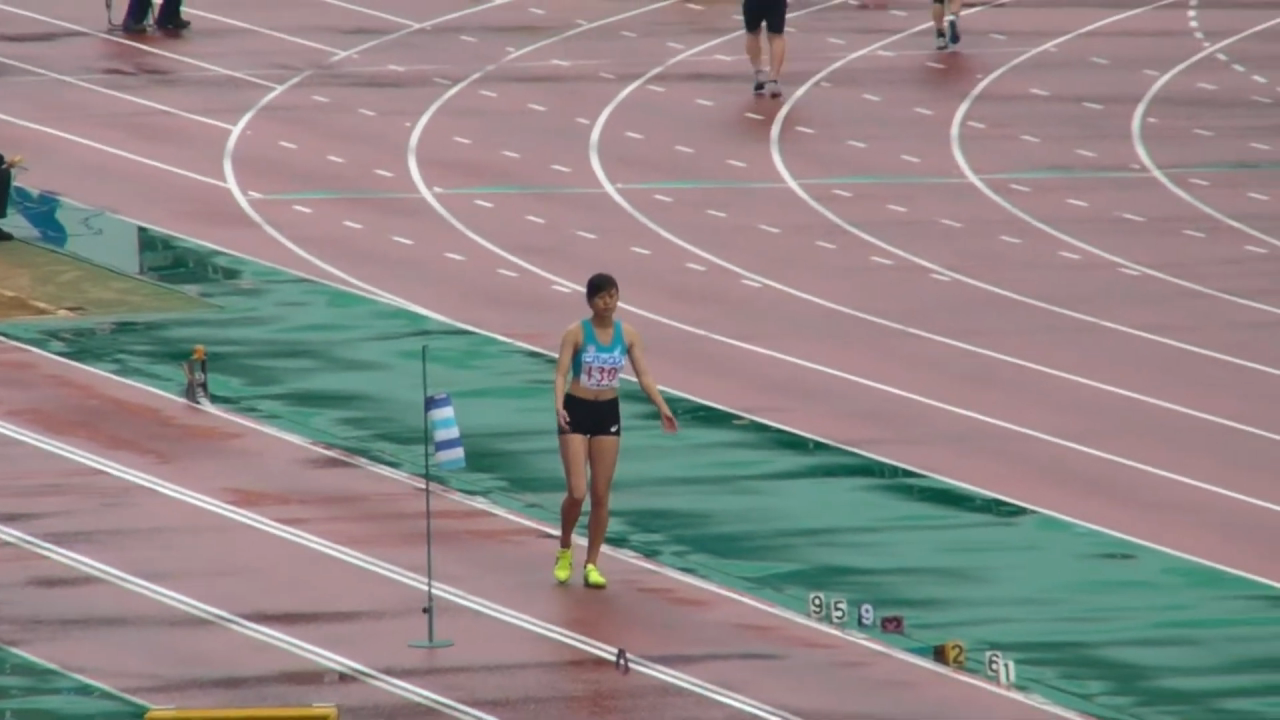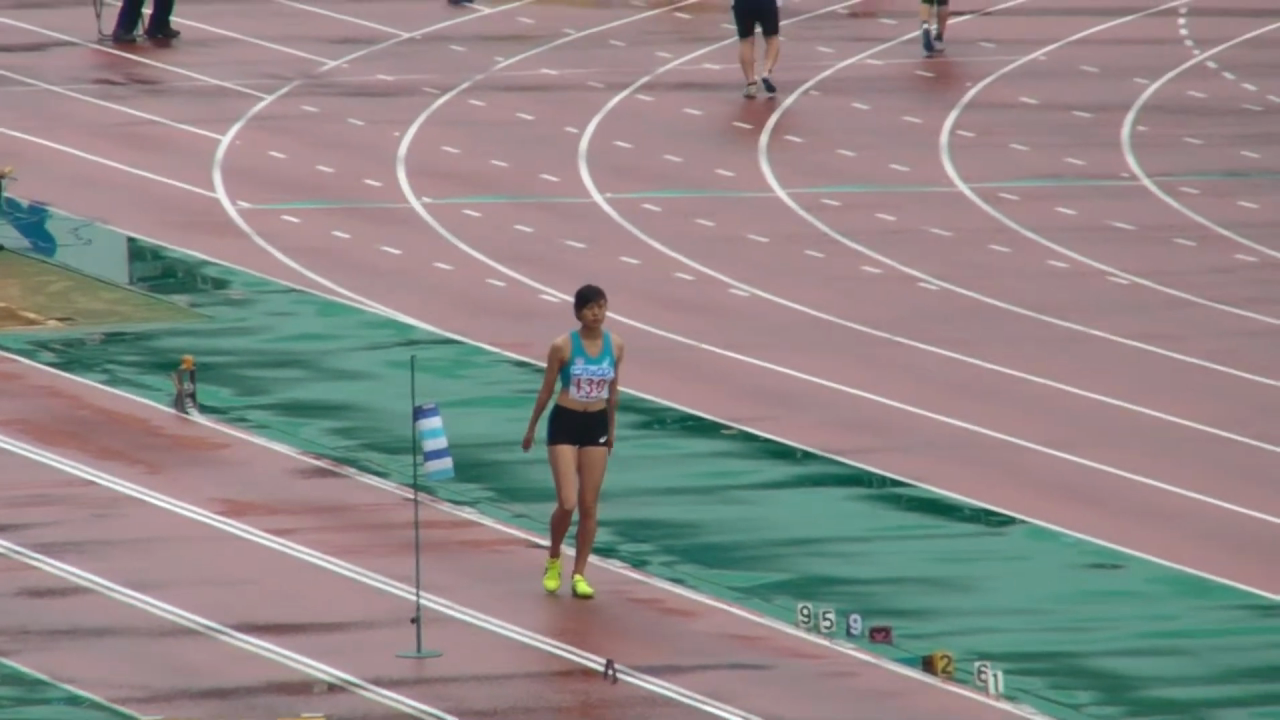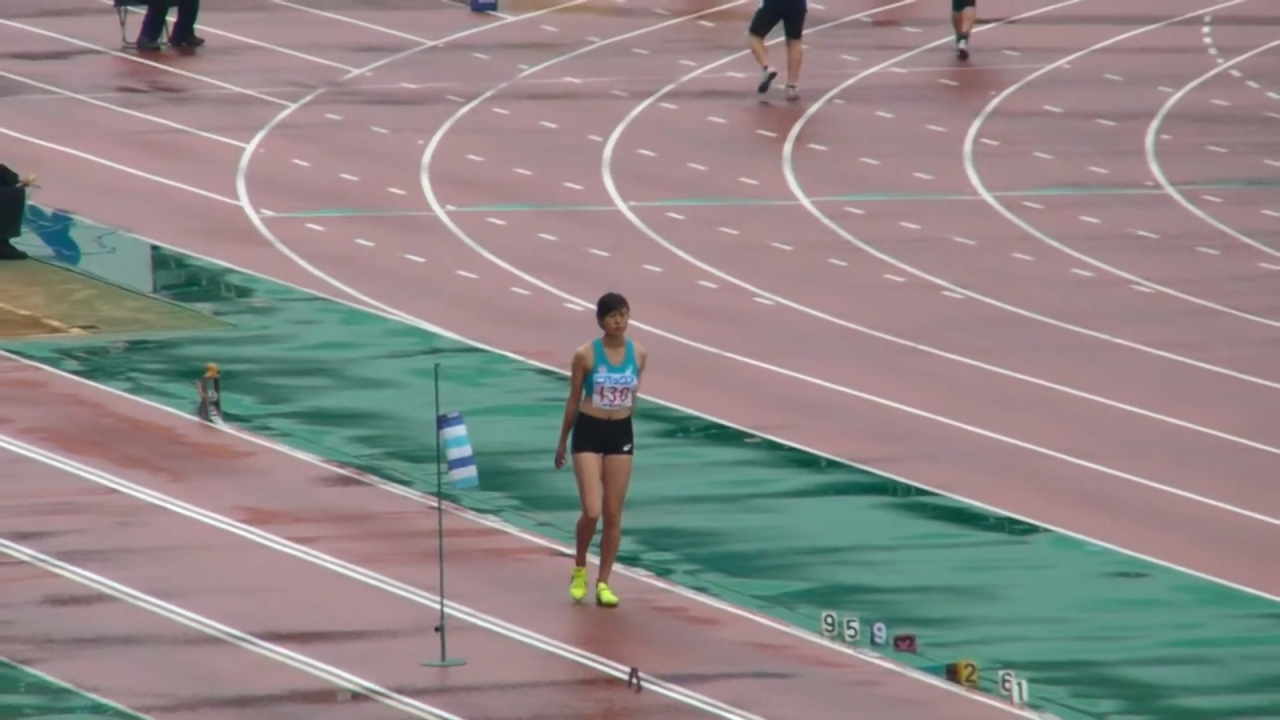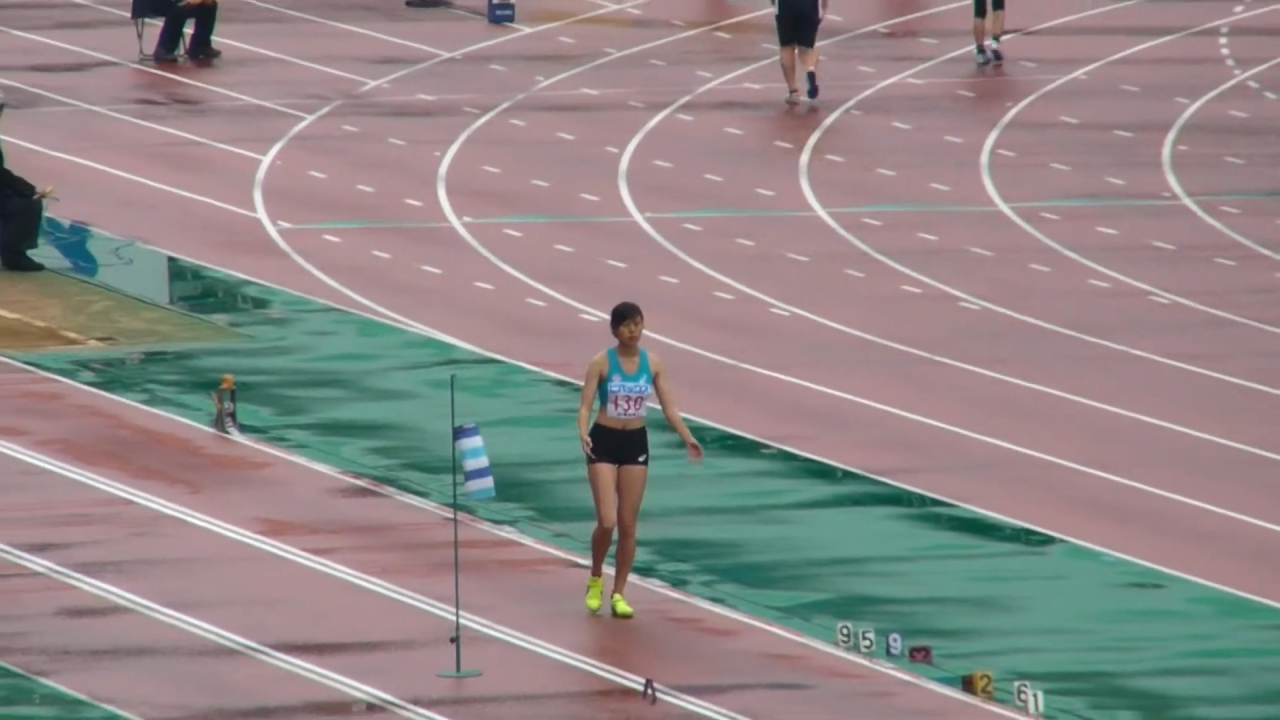
dt=0.3s
person 1, frame 1
left shoulder: (628, 334)
right shoulder: (575, 333)
left elbow: (644, 375)
right elbow: (561, 375)
left wrist: (663, 409)
right wrist: (558, 407)
left hip: (608, 412)
right hip: (577, 412)
left knee: (601, 495)
right knee: (577, 493)
left ankle: (591, 564)
right ankle: (564, 551)
person 1, frame 2
left shoulder: (616, 345)
right shoulder: (562, 346)
right elbow: (547, 389)
left wrist: (612, 429)
right wrist: (531, 427)
left hip: (596, 425)
right hip: (564, 423)
left knee: (589, 505)
right knee: (567, 503)
left ankle: (579, 574)
right ankle: (553, 560)
person 1, frame 3
left shoulder: (639, 353)
right shoulder: (585, 354)
right elbow: (574, 400)
right wrist: (562, 442)
left hip: (621, 432)
right hip: (588, 431)
left knee: (613, 514)
right knee: (592, 511)
left ankle: (603, 582)
right ankle: (579, 569)
person 1, frame 4
left shoulder: (653, 363)
right shoulder: (600, 362)
left elbow: (668, 406)
right elbow: (585, 405)
left wrist: (688, 438)
right wrist: (583, 434)
left hip: (636, 442)
right hip: (604, 441)
left knee: (628, 524)
right knee: (607, 521)
left ankle: (618, 593)
right ankle: (595, 580)
